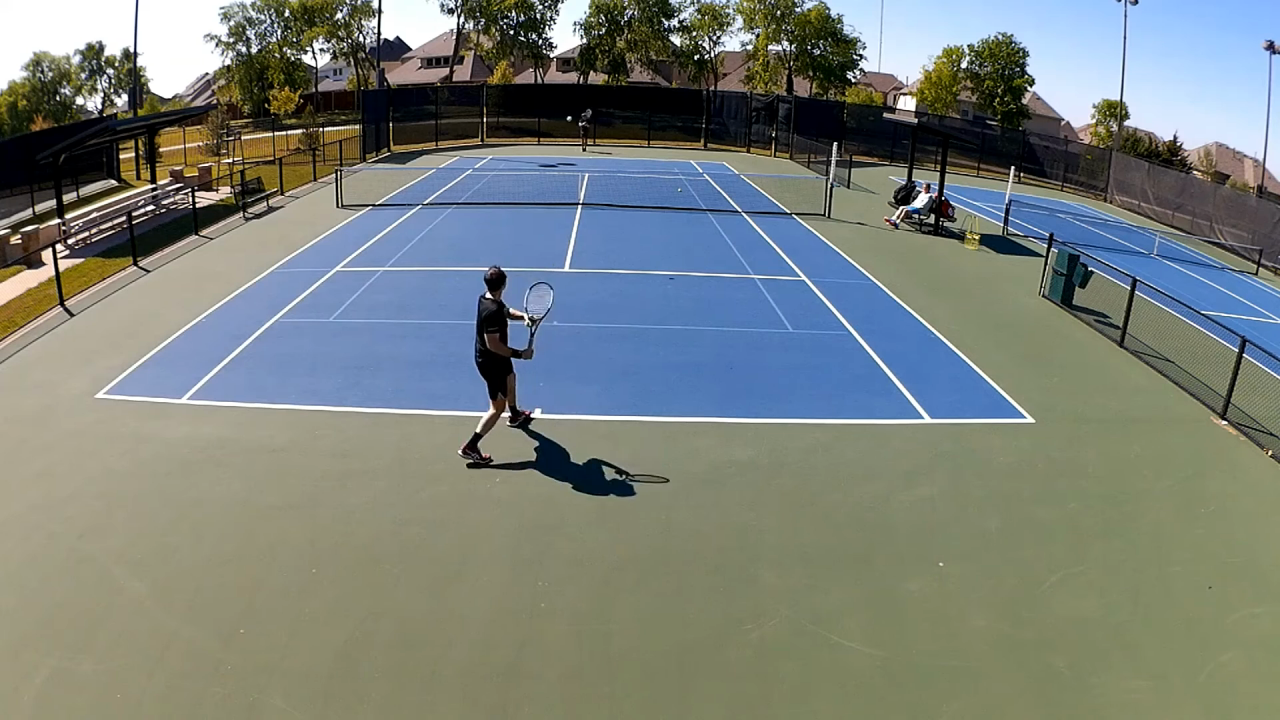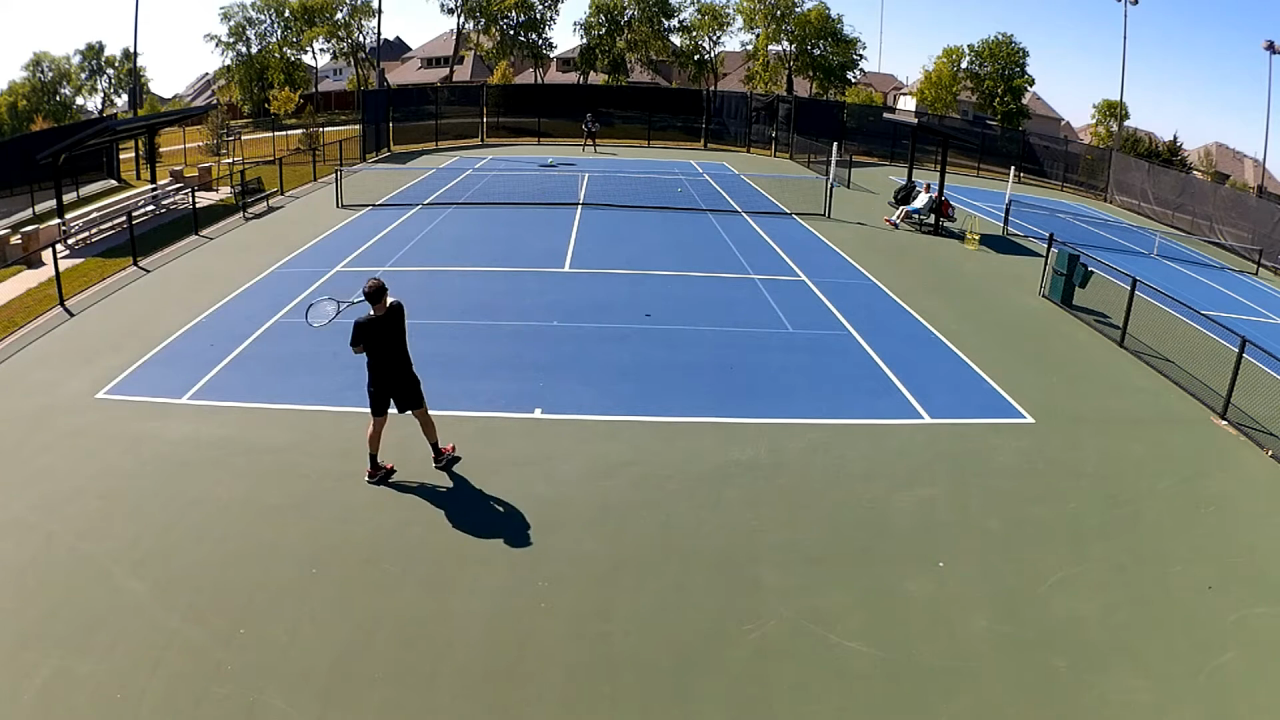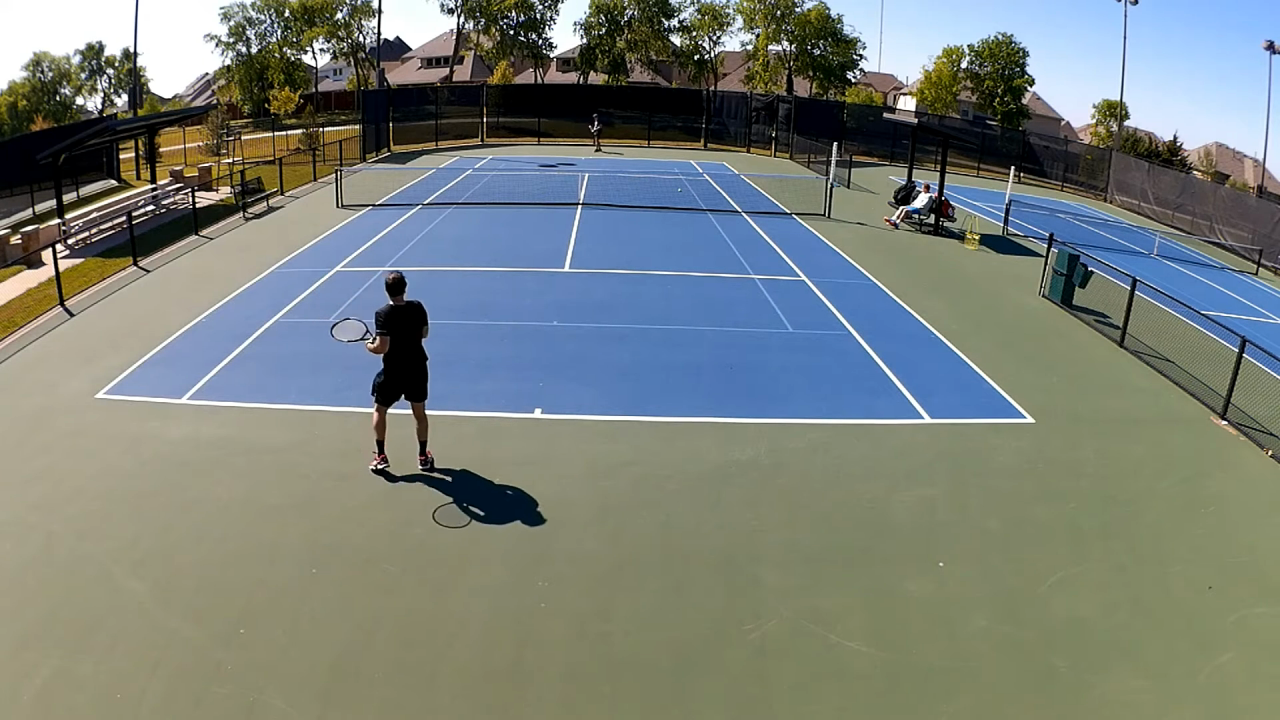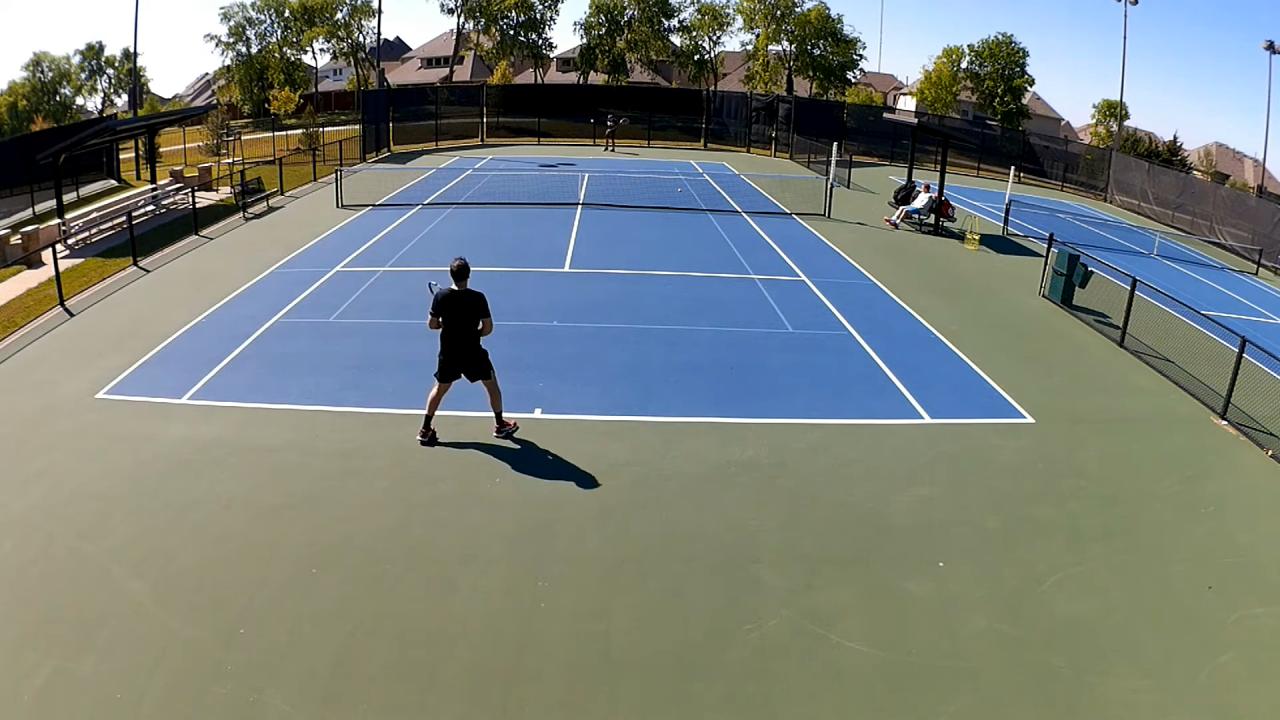
dt=1s
person 1, frame 1
left shoulder: (489, 300)
right shoulder: (493, 311)
left elbow: (506, 312)
right elbow: (492, 344)
left wrist: (523, 316)
right wrist: (520, 353)
left hip: (487, 358)
right hip: (491, 361)
left knee: (509, 378)
right knee: (497, 406)
left ankle: (516, 416)
right ankle: (470, 448)
person 1, frame 2
left shoulder: (361, 324)
right shoulder: (397, 309)
left elbow: (357, 350)
right wrist: (385, 298)
left hip: (377, 381)
right hip: (404, 377)
left knee: (377, 423)
right knee: (422, 416)
left ankle: (373, 469)
right ankle: (439, 455)
person 1, frame 3
left shoulder: (383, 314)
right shoulder: (417, 307)
left elbow: (381, 348)
left wrist: (369, 345)
left hip: (393, 371)
right hip: (417, 367)
left knee: (379, 412)
right knee: (419, 411)
left ankle: (380, 457)
right ankle: (423, 457)
person 1, frame 4
left shoulder: (441, 296)
right shoulder: (478, 298)
left elbow: (432, 325)
right elbow: (488, 328)
left hip: (448, 351)
right hip: (472, 351)
left knee: (440, 387)
right knee: (492, 384)
left ankle: (426, 429)
right ankle: (500, 425)
